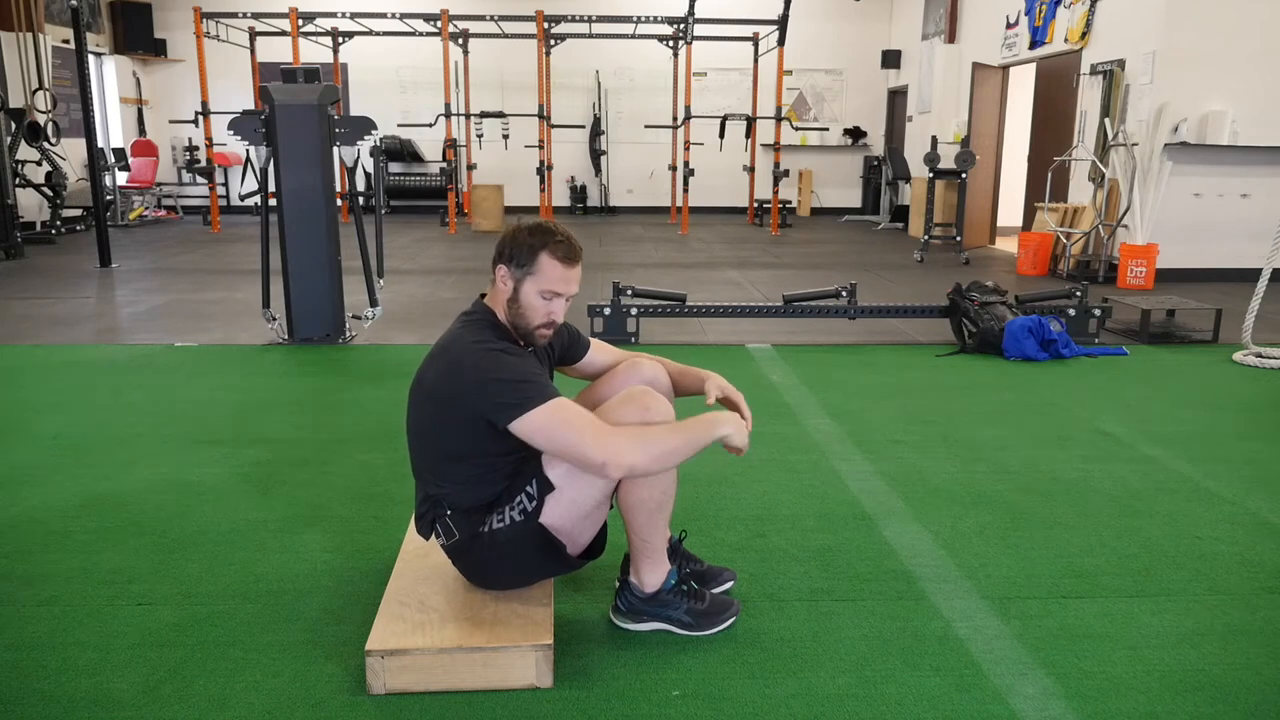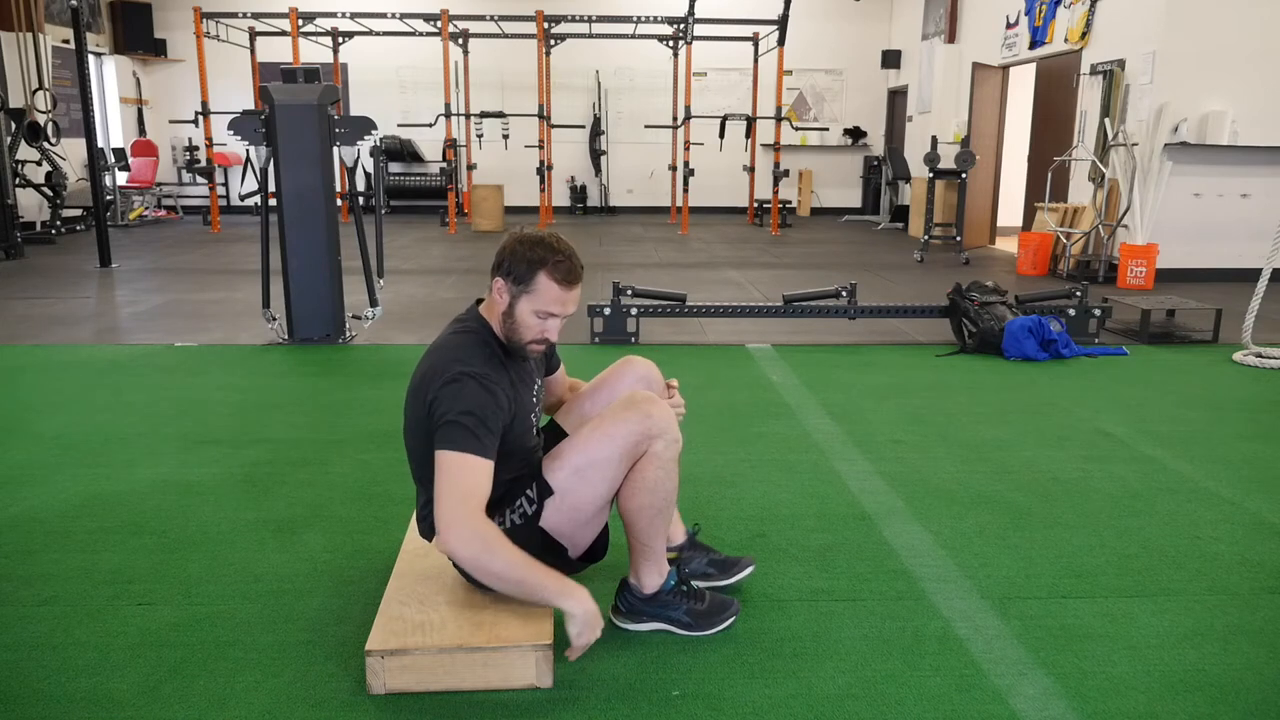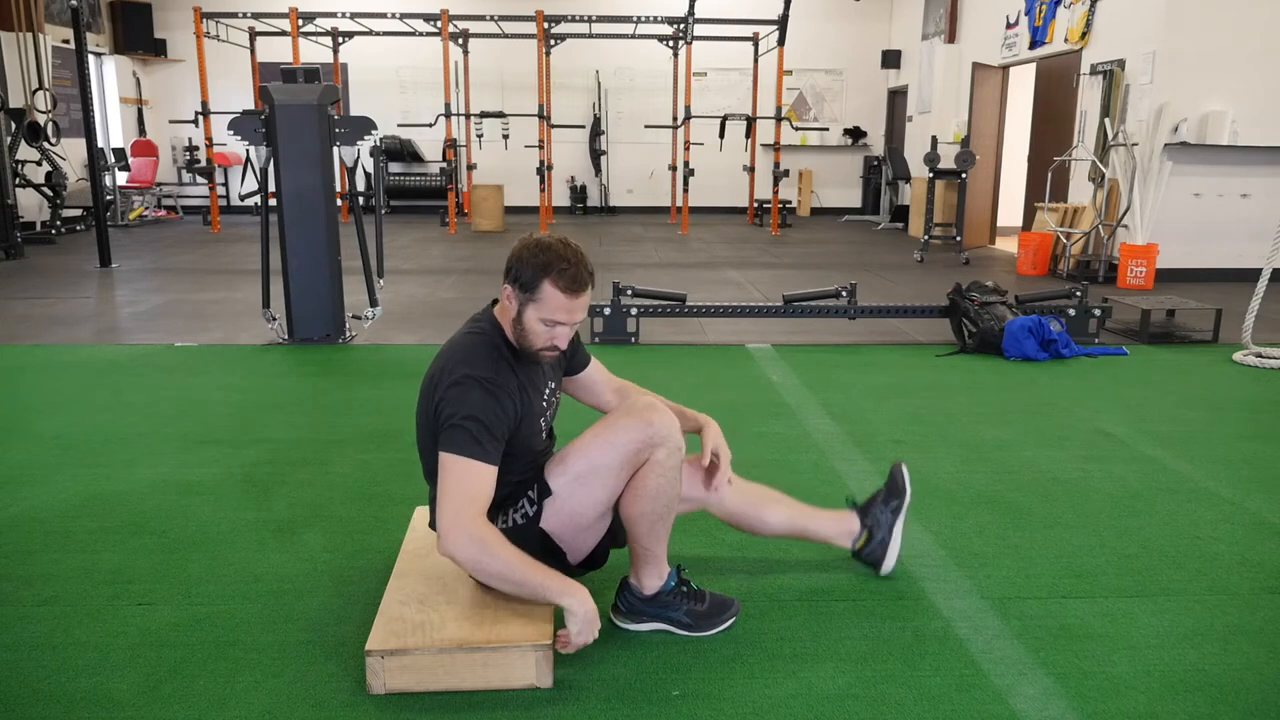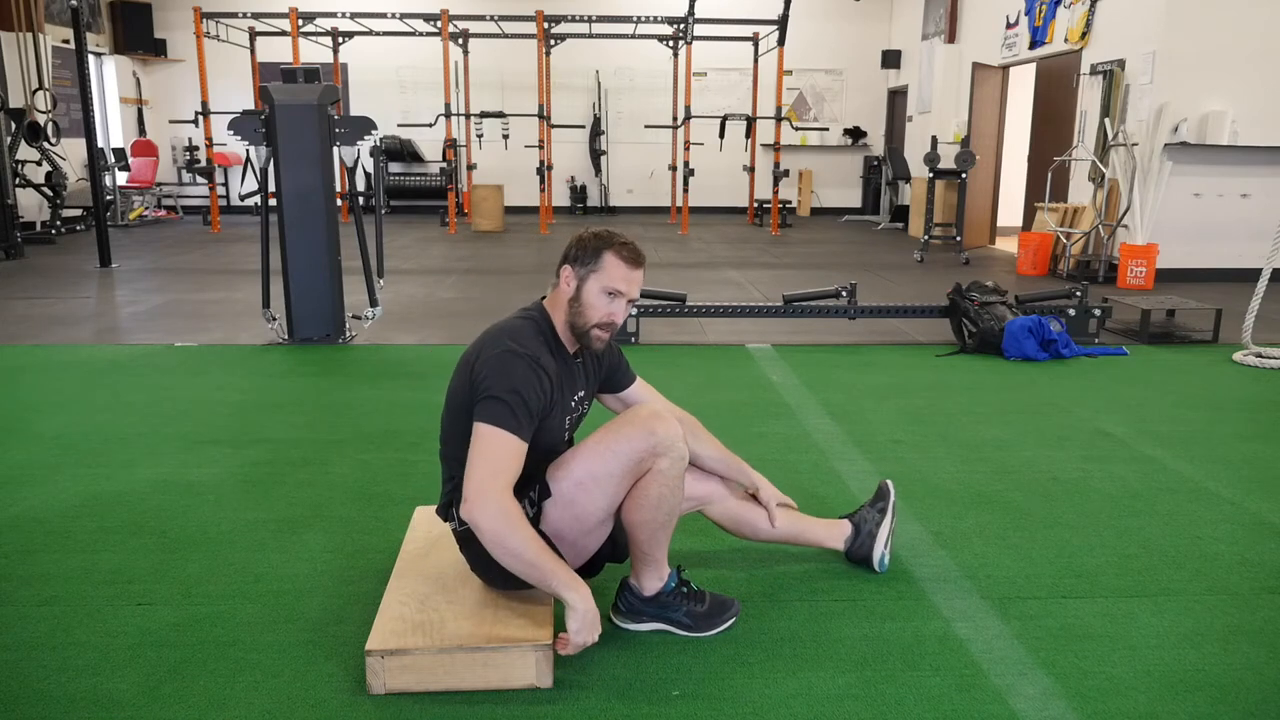
dt=0.5s
person 1, frame 1
left shoulder: (532, 324)
right shoulder: (483, 360)
left elbow: (623, 361)
right elbow: (613, 457)
left wrist: (700, 378)
right wrist: (716, 425)
right hip: (488, 539)
left knee: (644, 376)
right knee: (647, 413)
left ankle: (658, 552)
right ankle: (650, 592)
person 1, frame 2
left shoulder: (523, 329)
right shoulder: (467, 378)
left elbow: (563, 393)
right elbow: (458, 533)
left wrist: (653, 398)
right wrist: (572, 598)
right hip: (498, 542)
left knee: (638, 374)
right knee: (651, 420)
left ankle: (675, 550)
right ankle: (650, 593)
person 1, frame 3
left shoulder: (548, 334)
right shoulder: (475, 382)
left elbow: (612, 392)
right elbow: (458, 536)
left wrist: (700, 422)
right wrist: (571, 596)
left hip: (540, 499)
right hip: (512, 538)
left knee: (706, 481)
right knee: (653, 426)
left ankle: (857, 532)
right ankle: (649, 593)
person 1, frame 4
left shoulder: (590, 342)
right shoulder: (517, 360)
left elbow: (674, 416)
right elbow: (483, 506)
left wrist: (754, 479)
right wrist: (576, 594)
left hip: (545, 505)
right hip: (505, 543)
left knee: (703, 485)
right knee: (655, 431)
left ankle: (846, 537)
right ankle: (649, 594)
